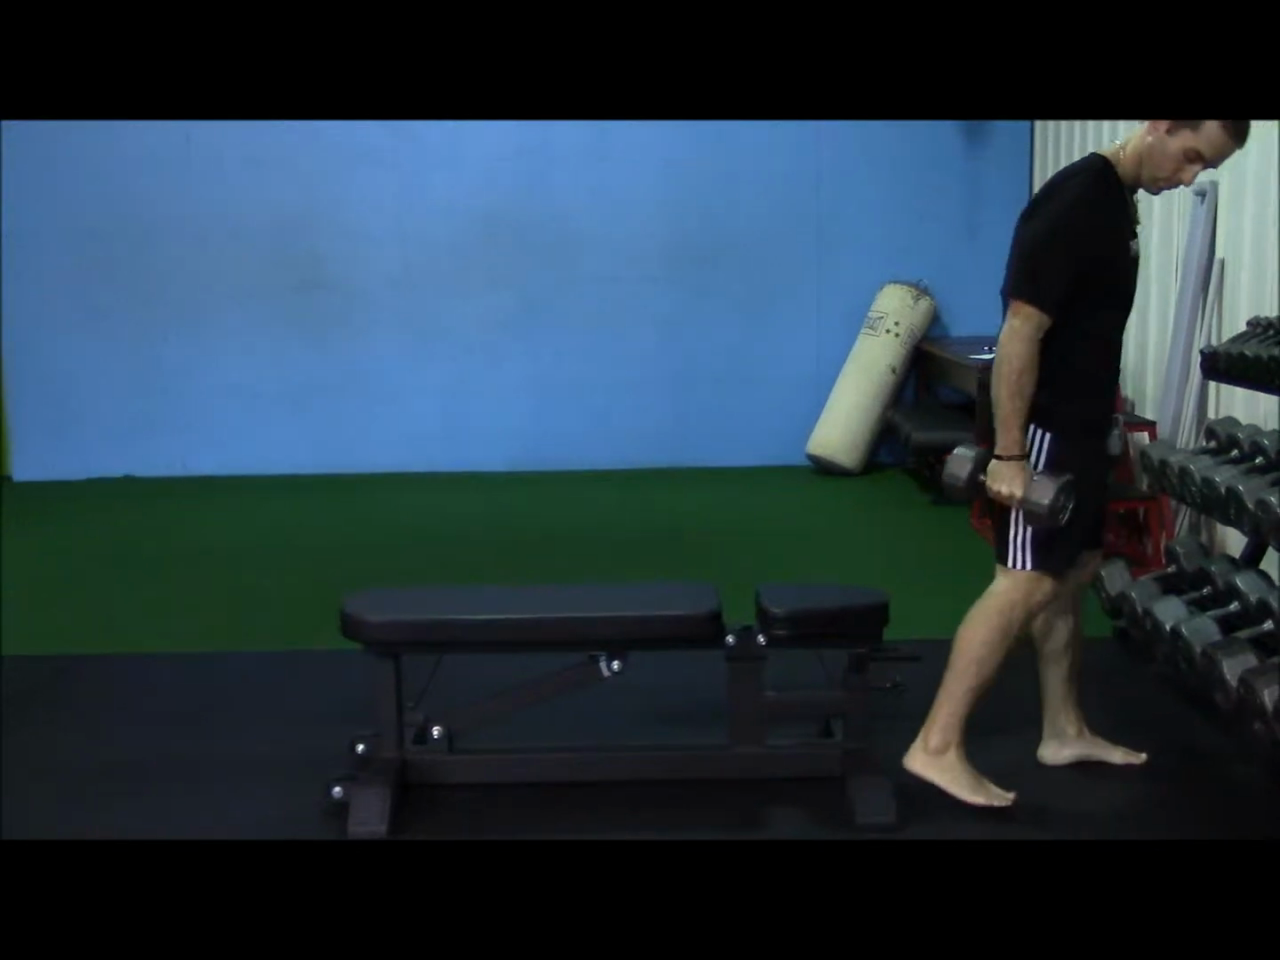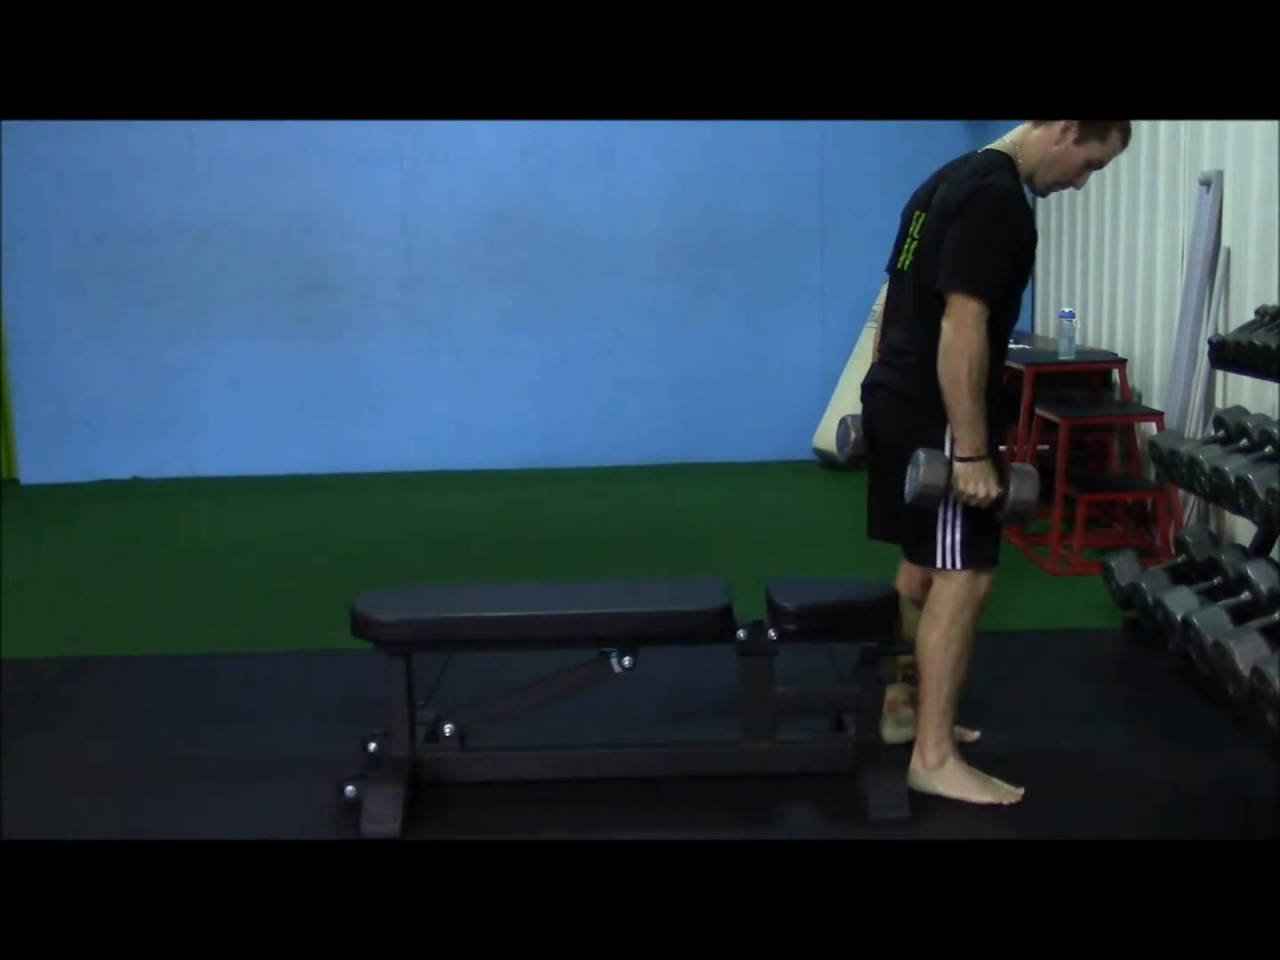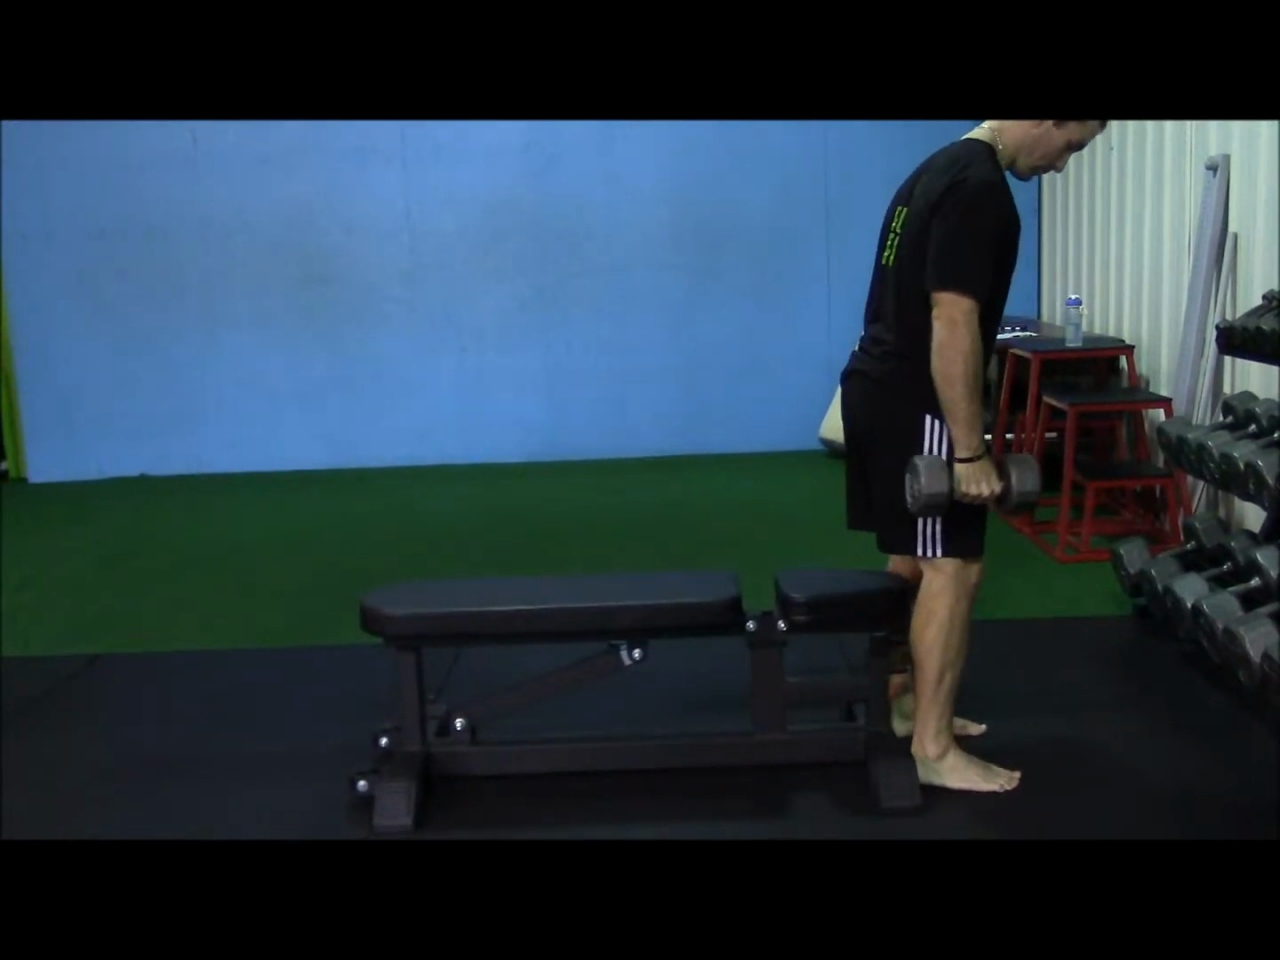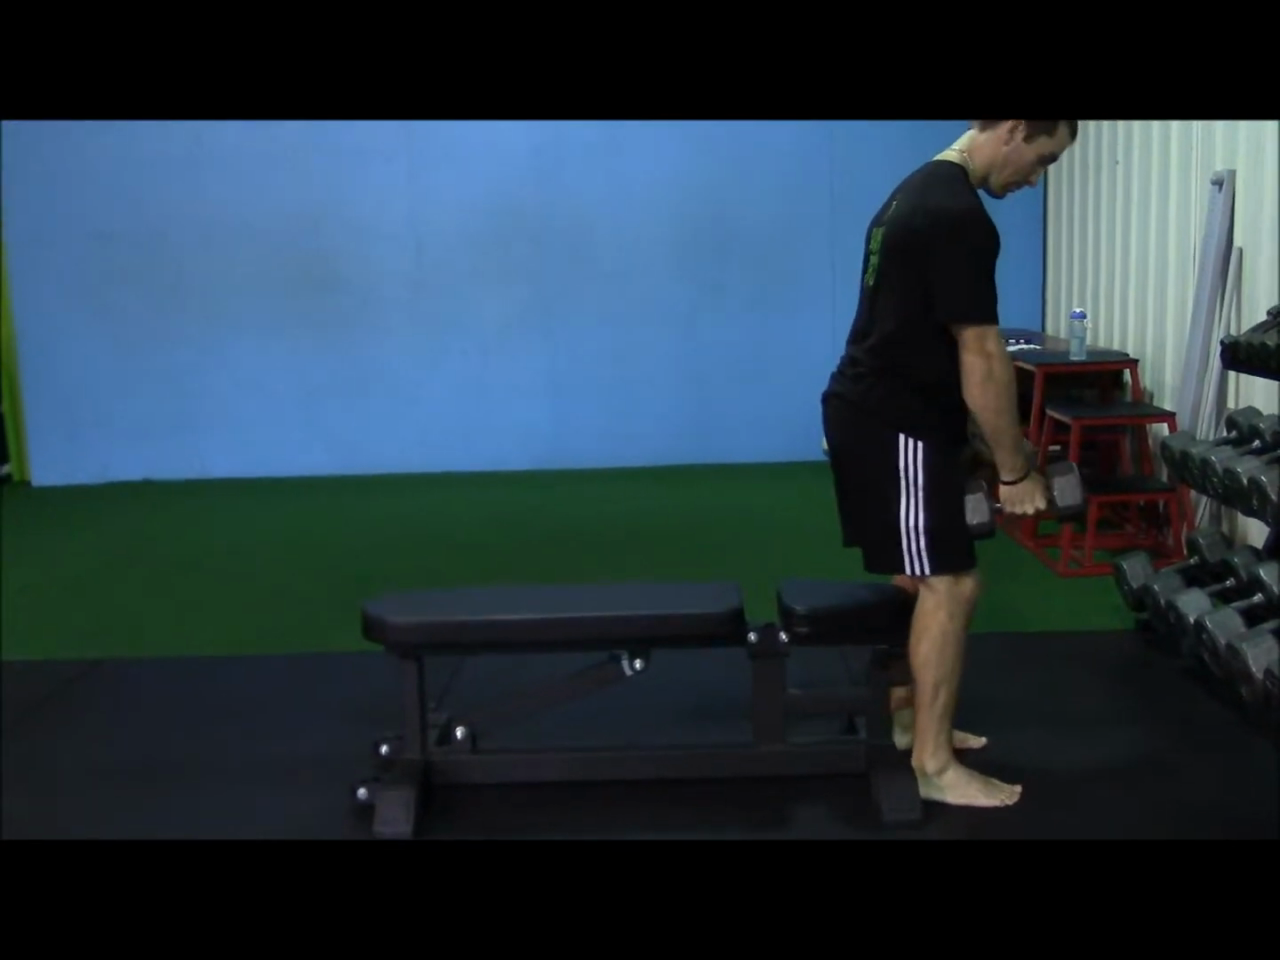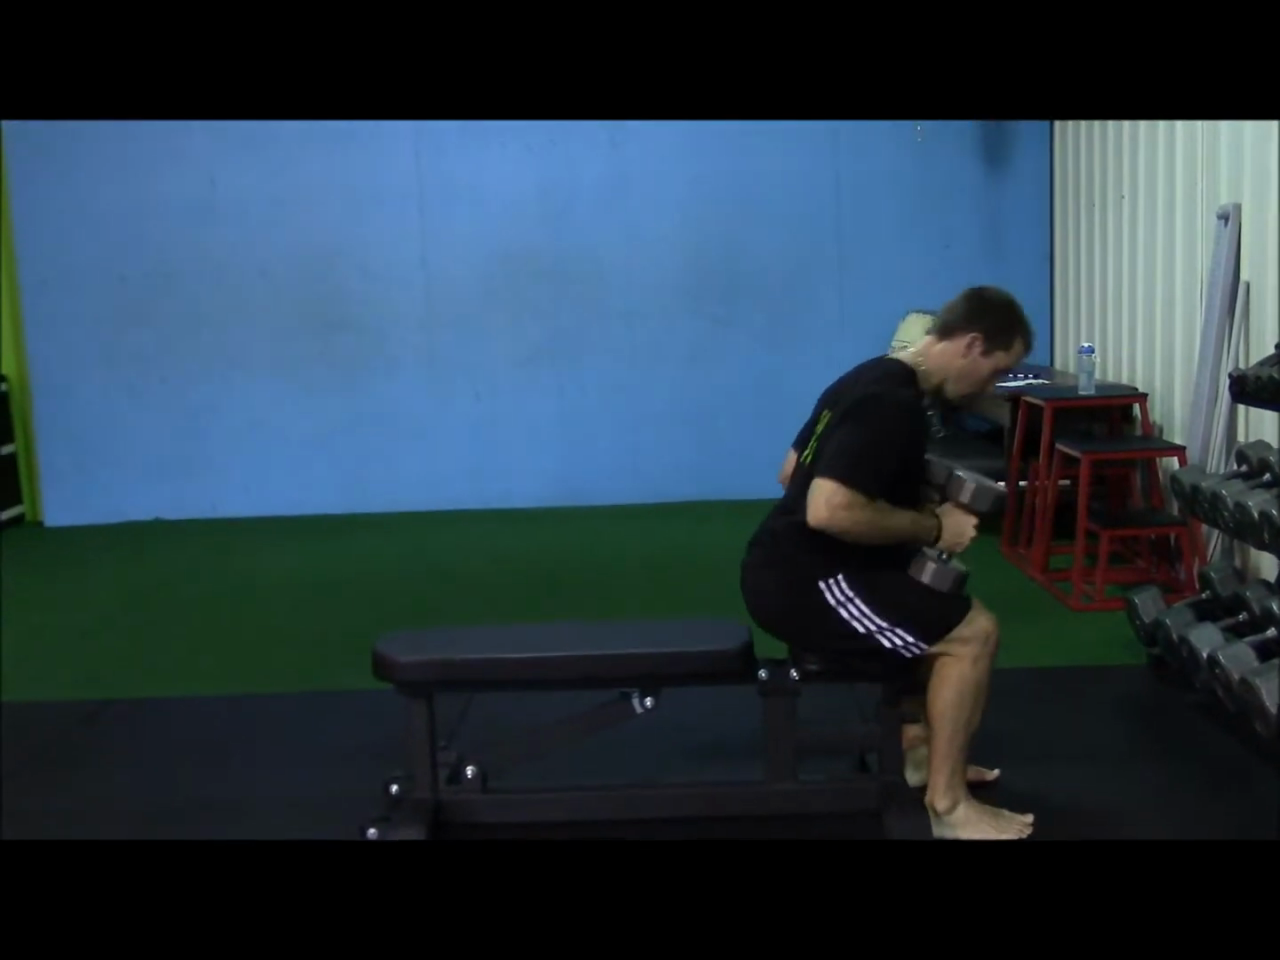
dt=1s
person 1, frame 1
left shoulder: (1118, 202)
right shoulder: (1077, 201)
right elbow: (1021, 332)
right wrist: (1007, 453)
left hip: (1080, 424)
right hip: (1045, 427)
left knee: (1073, 576)
right knee: (1027, 584)
left ankle: (1063, 730)
right ankle: (936, 746)
person 1, frame 2
left shoulder: (956, 178)
right shoulder: (998, 198)
left elbow: (903, 303)
right elbow: (962, 328)
right wrist: (972, 452)
left hip: (895, 398)
right hip: (931, 412)
left knee: (922, 568)
right knee: (963, 577)
left ankle: (900, 706)
right ankle: (933, 758)
person 1, frame 3
left shoulder: (948, 167)
right shoulder: (980, 188)
right elbow: (953, 326)
right wrist: (970, 452)
left hip: (881, 388)
right hip: (914, 404)
left knee: (913, 559)
right knee: (951, 568)
left ankle: (903, 700)
right ankle: (934, 748)
person 1, frame 4
left shoulder: (923, 190)
right shoulder: (958, 215)
right elbow: (981, 358)
right wrist: (1015, 471)
left hip: (869, 409)
right hip: (896, 424)
left knee: (915, 577)
right knee: (949, 586)
left ankle: (905, 715)
right ankle: (934, 765)
person 1, frame 5
left shoulder: (875, 378)
right shoulder: (893, 406)
left elbow: (794, 469)
right elbow: (830, 512)
left wrist: (921, 514)
right wrist: (932, 528)
left hip: (787, 564)
right hip: (801, 580)
left knee: (945, 611)
right knee: (973, 633)
left ankle: (917, 750)
right ankle: (948, 804)
